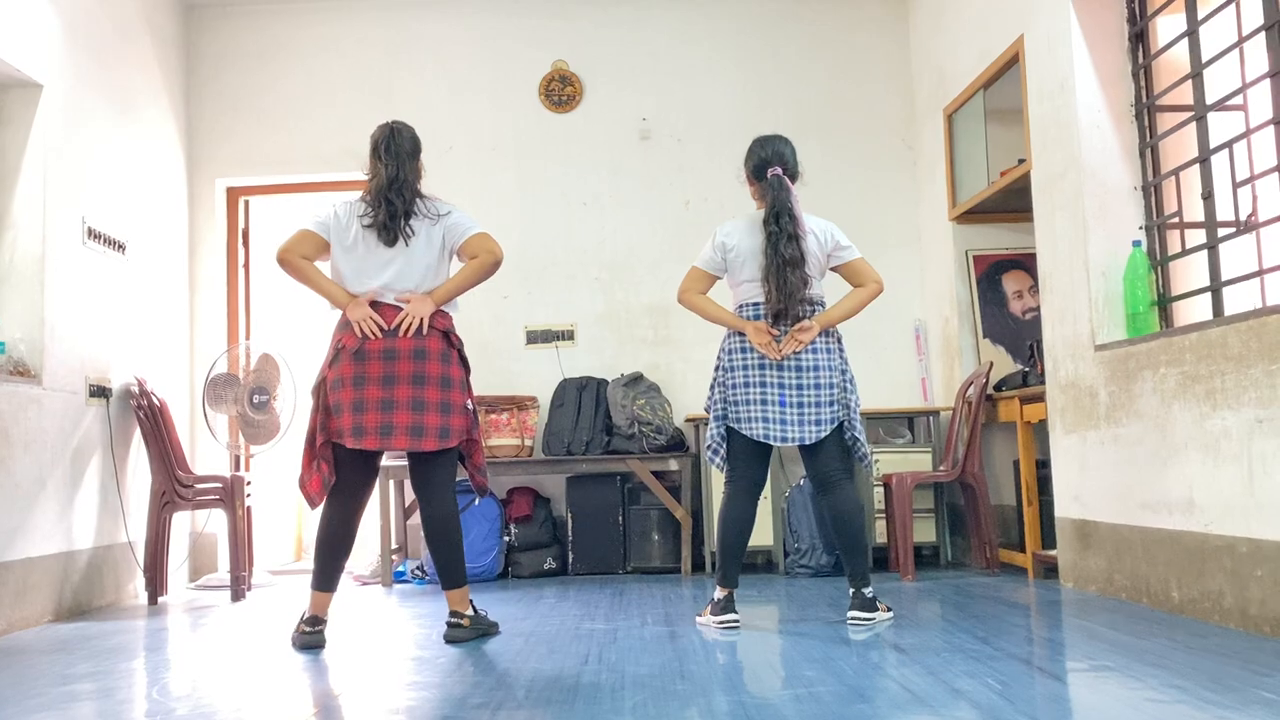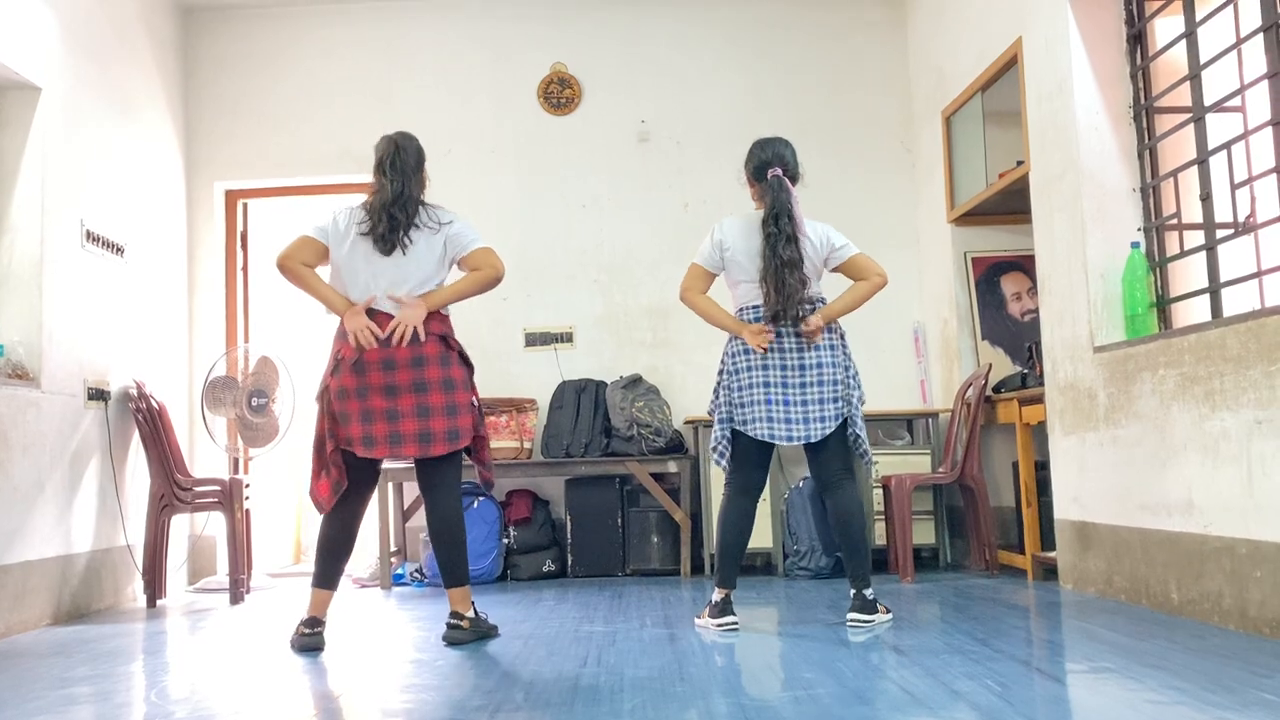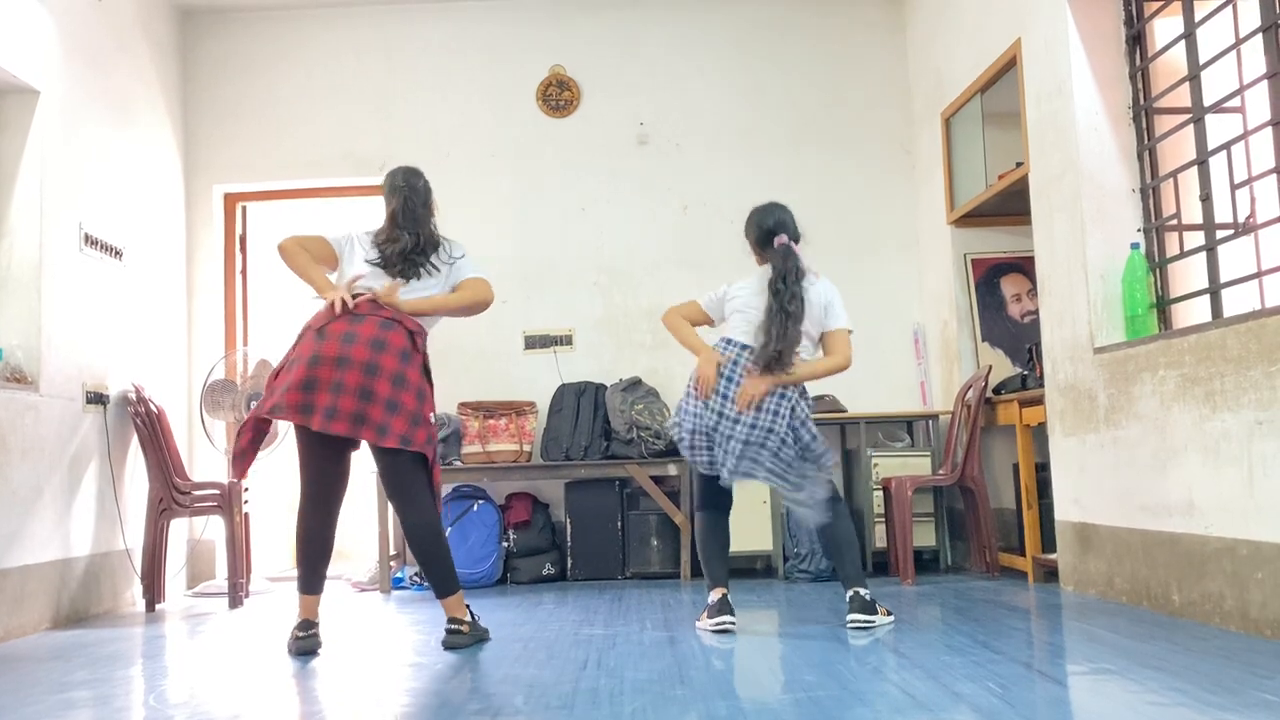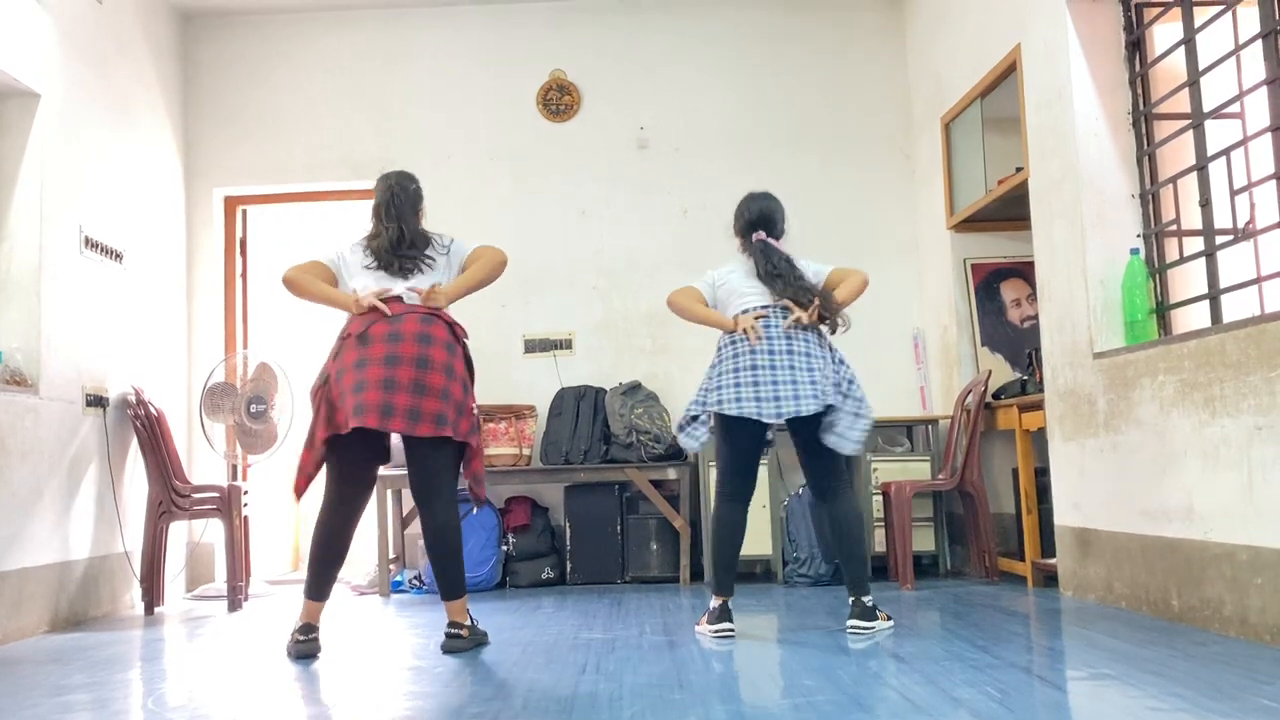
dt=0.4s
person 1, frame 1
left shoulder: (343, 216)
right shoulder: (442, 216)
left elbow: (289, 255)
right elbow: (490, 255)
left wrist: (345, 300)
right wrist: (435, 298)
left hip: (360, 356)
right hip: (426, 355)
left knee: (346, 490)
right knee: (436, 490)
left ankle: (314, 618)
right ankle: (460, 611)
person 1, frame 2
left shoulder: (345, 222)
right shoulder: (445, 224)
left elbow: (289, 261)
right elbow: (491, 270)
left wrist: (344, 307)
right wrist: (427, 302)
left hip: (360, 363)
right hip: (427, 361)
left knee: (348, 493)
right knee: (441, 491)
left ankle: (313, 619)
right ankle: (462, 614)
person 1, frame 3
left shoulder: (357, 244)
right shoulder: (452, 256)
left elbow: (290, 246)
right elbow: (481, 297)
left wrist: (329, 290)
right wrist: (407, 305)
left hip: (328, 346)
right hip: (391, 354)
left knee: (319, 496)
right knee: (412, 496)
left ankle: (306, 623)
right ankle: (459, 618)
person 1, frame 4
left shoulder: (350, 255)
right shoulder: (444, 249)
left elbow: (293, 276)
right elbow: (495, 258)
left wrist: (350, 301)
right wrist: (446, 296)
left hip: (364, 353)
right hip: (430, 349)
left knee: (343, 498)
right knee: (436, 496)
left ankle: (307, 626)
right ankle: (458, 622)
person 2, frame 1
left shoulder: (730, 234)
right shoulder: (821, 231)
left elbow: (688, 293)
right elbow: (871, 283)
left wrist: (745, 327)
right wrist: (817, 324)
left hip: (748, 364)
right hip: (815, 362)
left knee: (743, 484)
right knee: (835, 480)
left ankle: (724, 597)
right ankle: (862, 594)
person 2, frame 2
left shoulder: (727, 232)
right shoulder: (818, 233)
left elbow: (689, 292)
right elbow: (875, 278)
left wrist: (742, 329)
right wrist: (823, 317)
left hip: (753, 366)
right hip: (815, 360)
left knee: (742, 487)
right knee: (838, 482)
left ankle: (721, 600)
right ankle: (862, 597)
person 2, frame 3
left shoulder: (737, 287)
right shoulder: (820, 289)
left elbow: (673, 317)
right elbow: (840, 358)
left wrist: (704, 357)
right wrist: (775, 379)
left hip: (716, 400)
right hip: (773, 408)
left knee: (710, 506)
right knee: (826, 501)
left ankle: (718, 601)
right ankle: (859, 598)
person 2, frame 4
left shoulder: (721, 276)
right shoulder: (800, 269)
left elbow: (677, 300)
right elbow: (857, 278)
left wrist: (729, 322)
right wrist: (822, 309)
left hip: (743, 365)
right hip: (807, 360)
left knee: (733, 494)
right knee: (834, 488)
left ankle: (720, 607)
right ankle: (862, 603)
